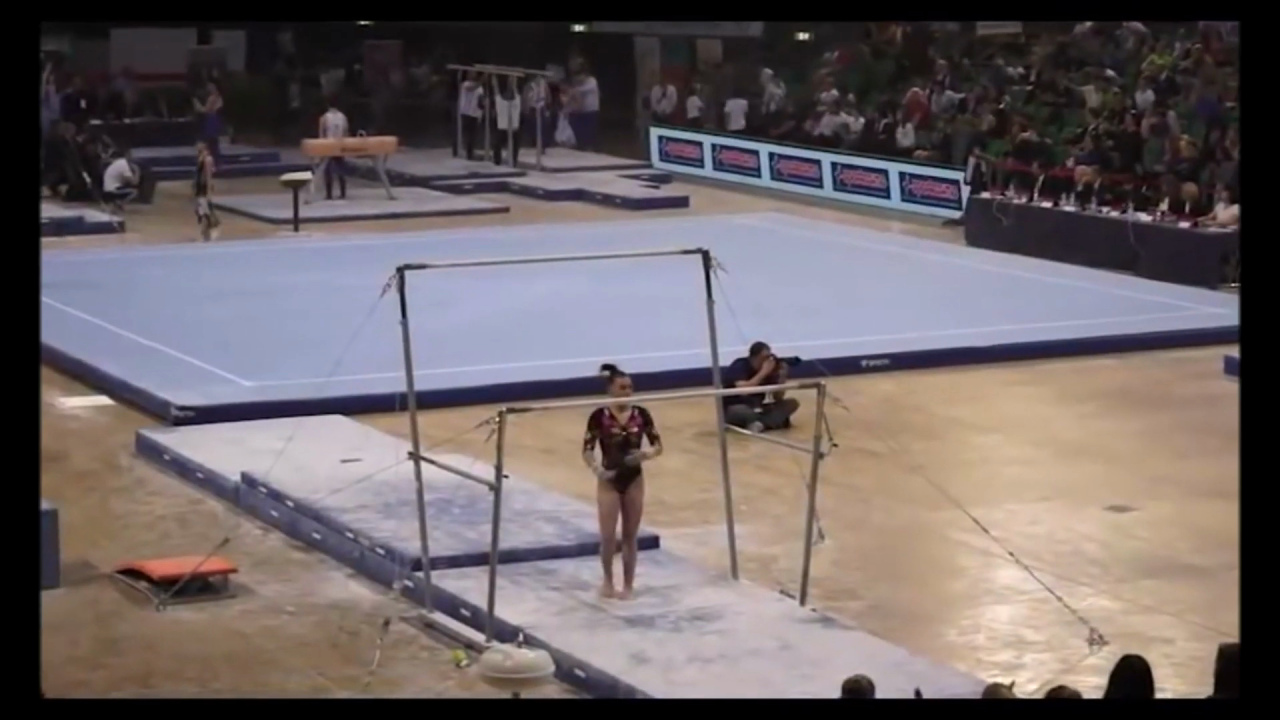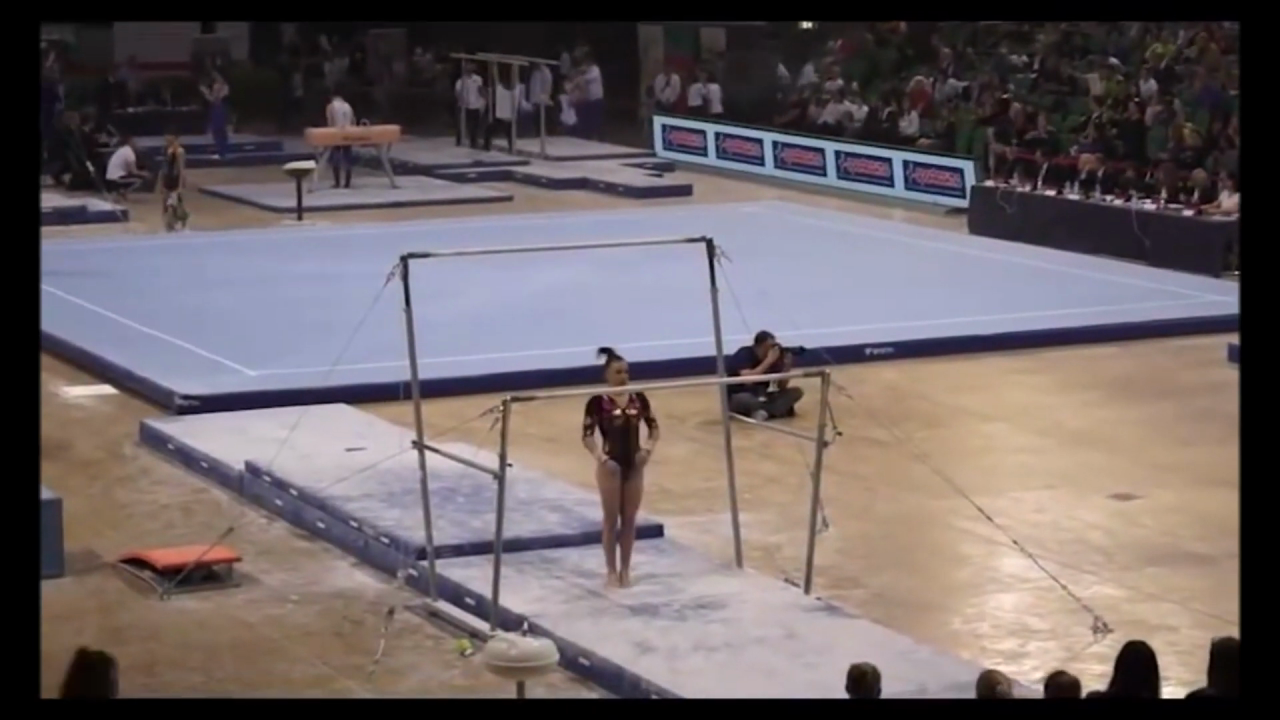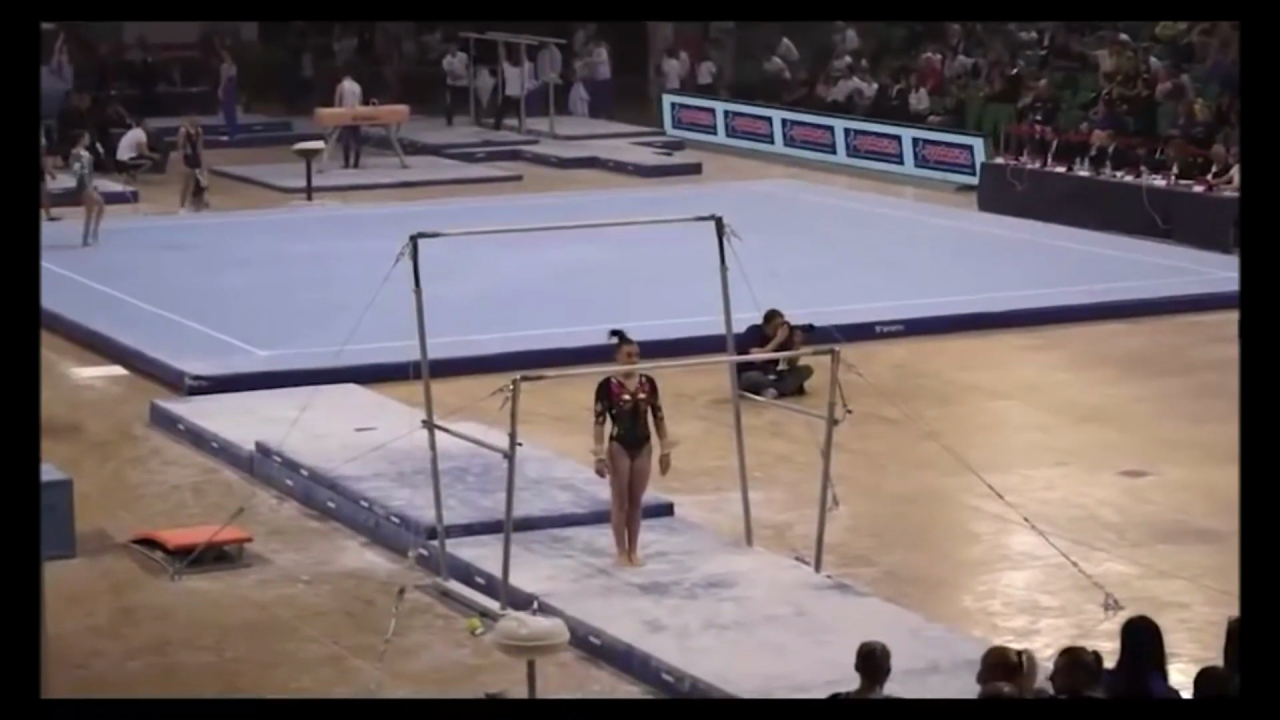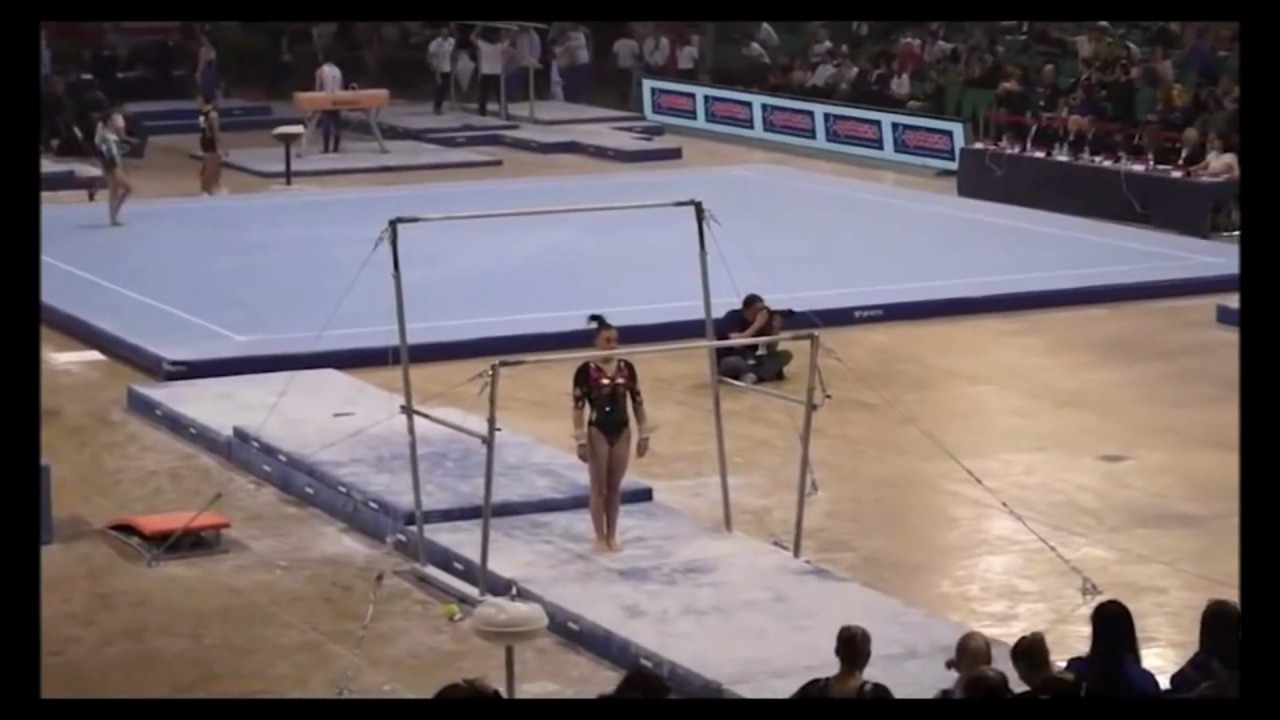
dt=1s
person 1, frame 1
left shoulder: (641, 414)
right shoulder: (599, 416)
left elbow: (658, 445)
right elbow: (587, 450)
left wrist: (648, 453)
right wrist: (596, 468)
left hip: (635, 480)
right hip: (609, 481)
left knee: (630, 537)
right knee: (608, 537)
left ankle: (628, 585)
right ankle: (607, 580)
person 1, frame 2
left shoulder: (639, 398)
right shoulder: (598, 402)
left elbow: (654, 427)
right elbow: (587, 435)
left wrist: (649, 448)
right wrist: (601, 458)
left hip: (635, 465)
right hip: (611, 465)
left knee: (629, 520)
right knee: (611, 520)
left ankle: (625, 569)
right ankle: (612, 572)
person 1, frame 3
left shoulder: (648, 383)
right shoulder: (607, 386)
left elbow: (658, 417)
right elbow: (599, 422)
left wrist: (665, 449)
right wrist: (599, 455)
left hip: (643, 447)
right hip: (619, 448)
left knee: (636, 502)
right knee: (620, 502)
left ankle: (633, 550)
right ankle: (621, 552)
person 1, frame 4
left shoulder: (627, 368)
right shoulder: (586, 371)
left elbow: (637, 402)
right elbow: (578, 407)
left wrist: (644, 434)
right wrist: (581, 440)
left hip: (622, 432)
right hip: (598, 432)
left knee: (615, 488)
right knee: (599, 488)
left ankle: (612, 535)
right ankle: (600, 537)
